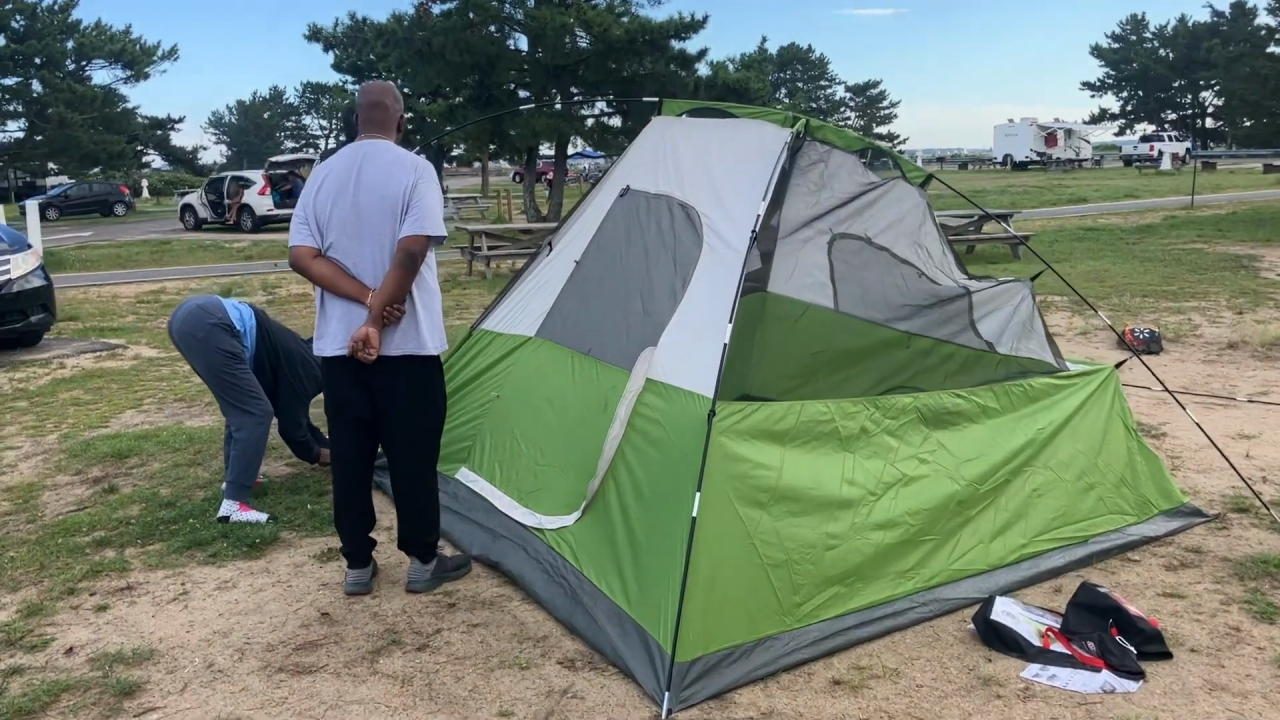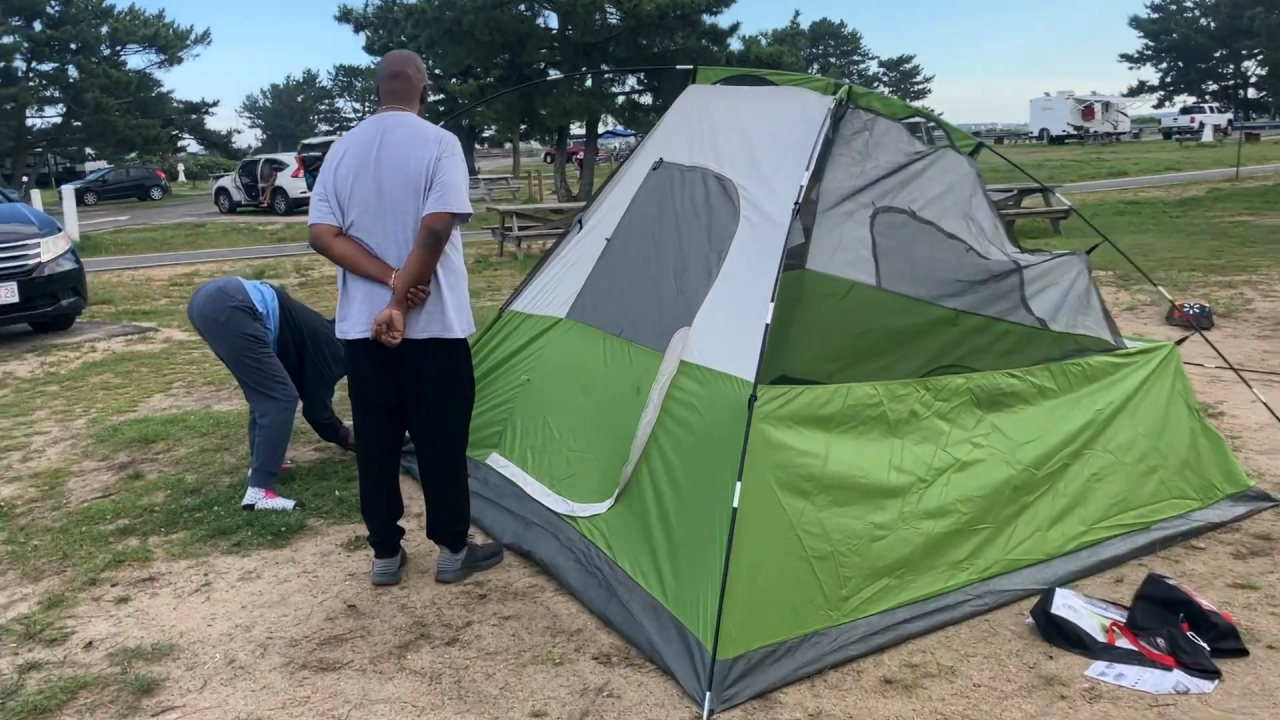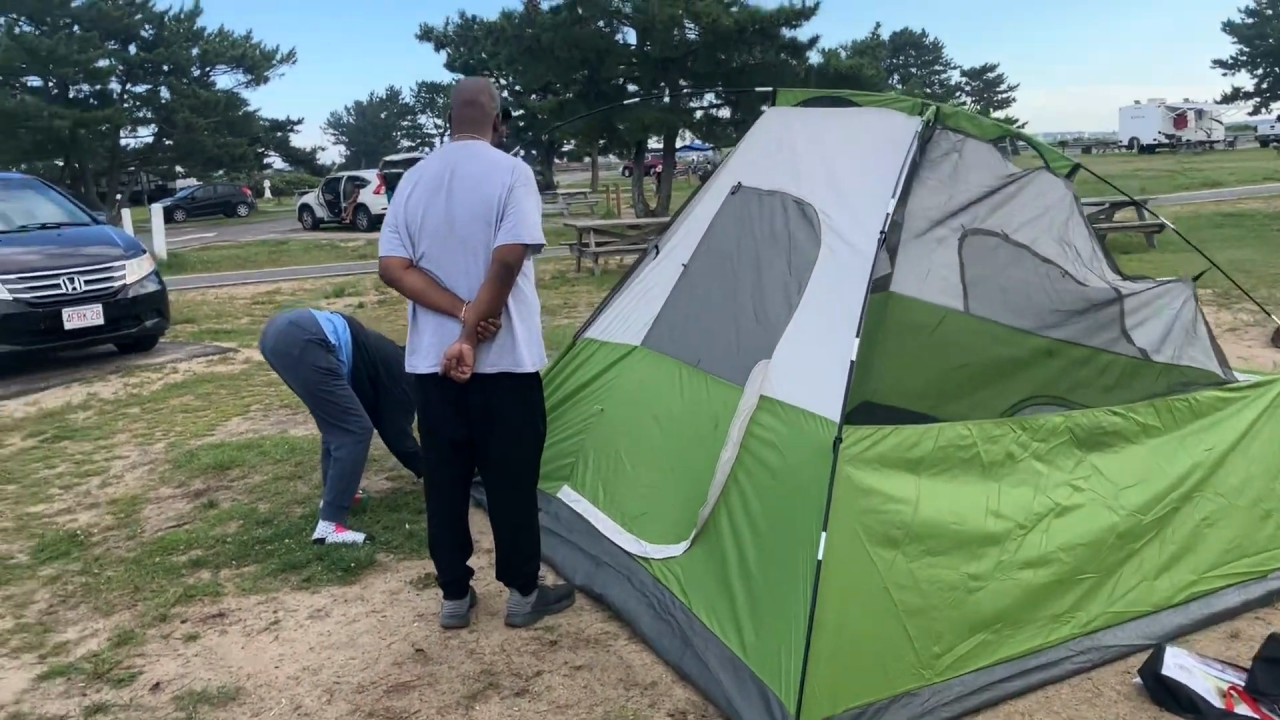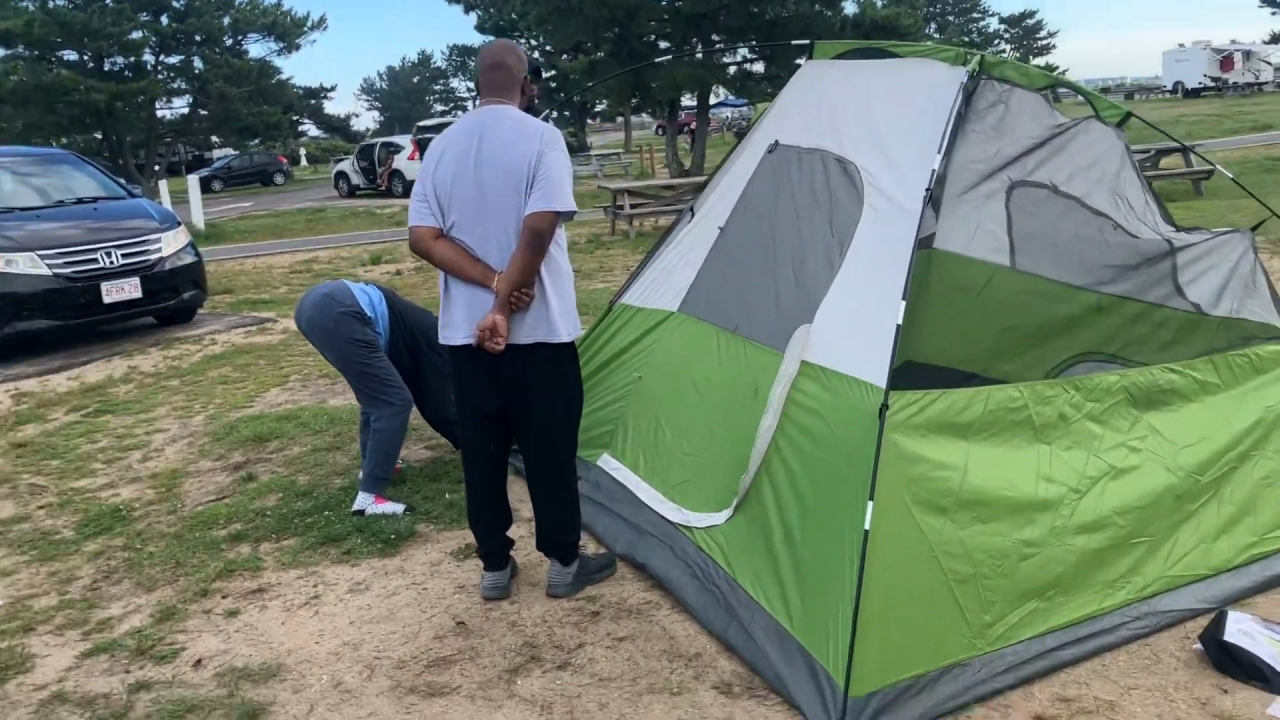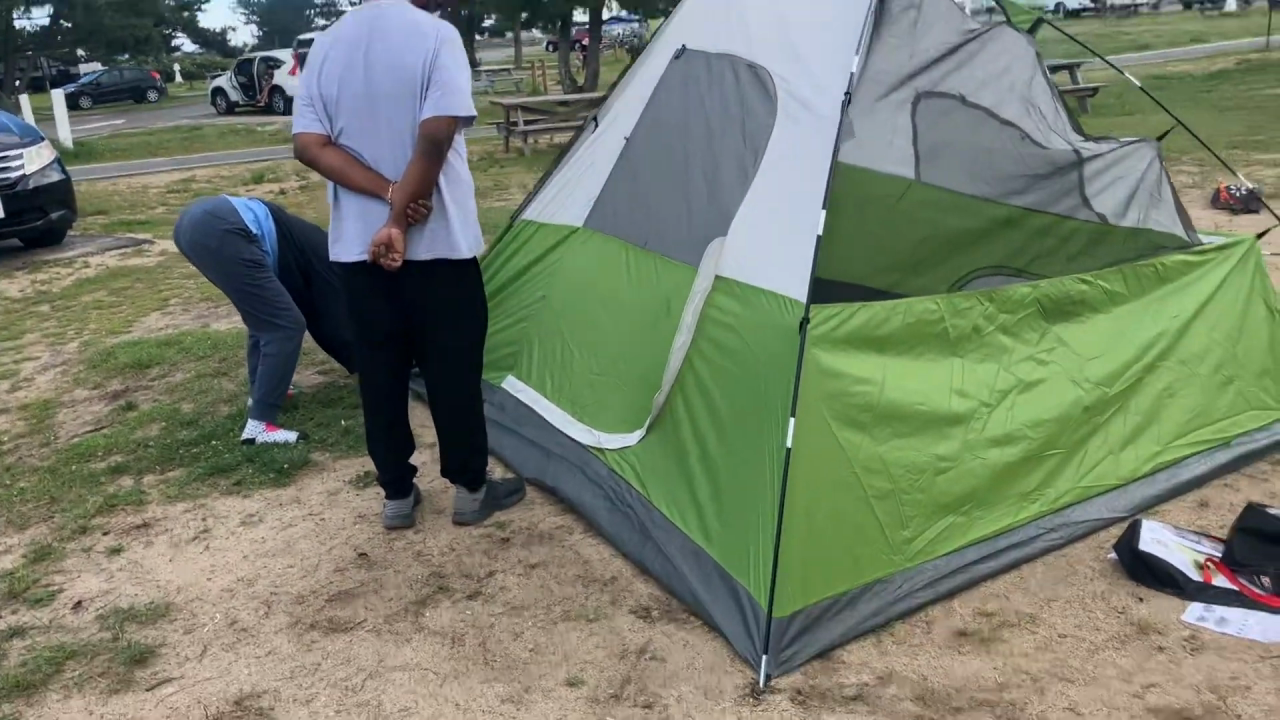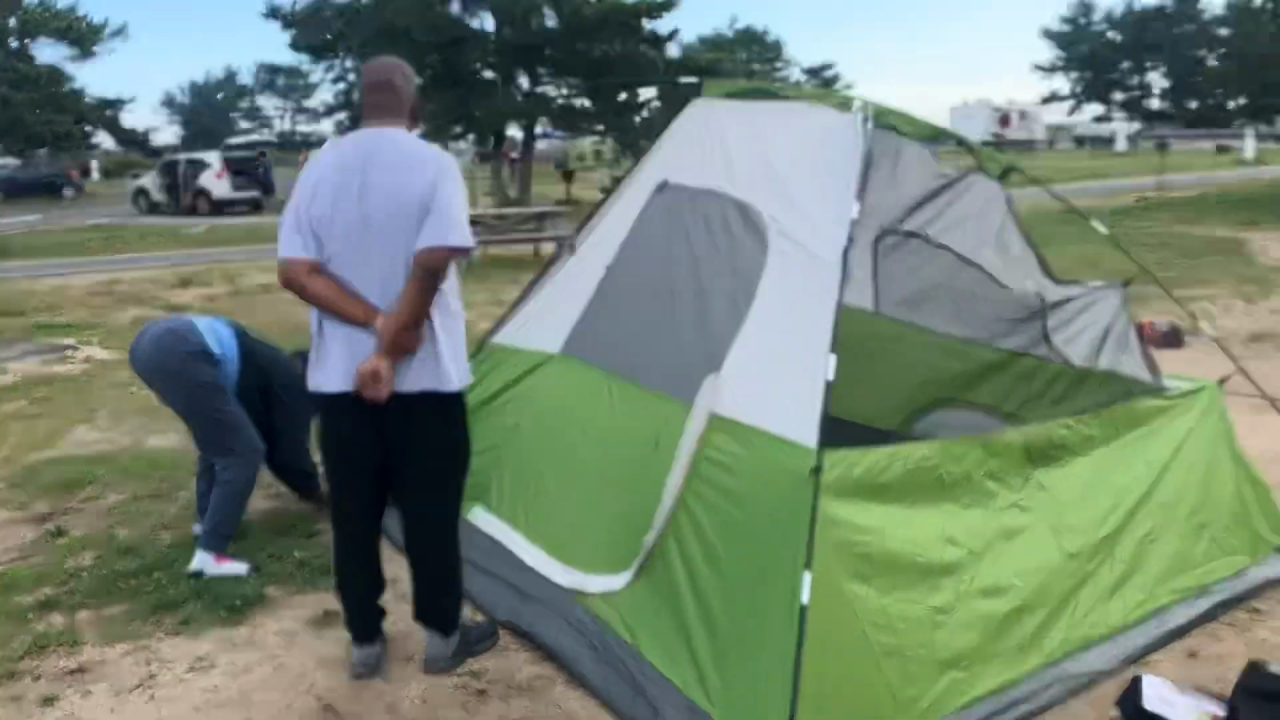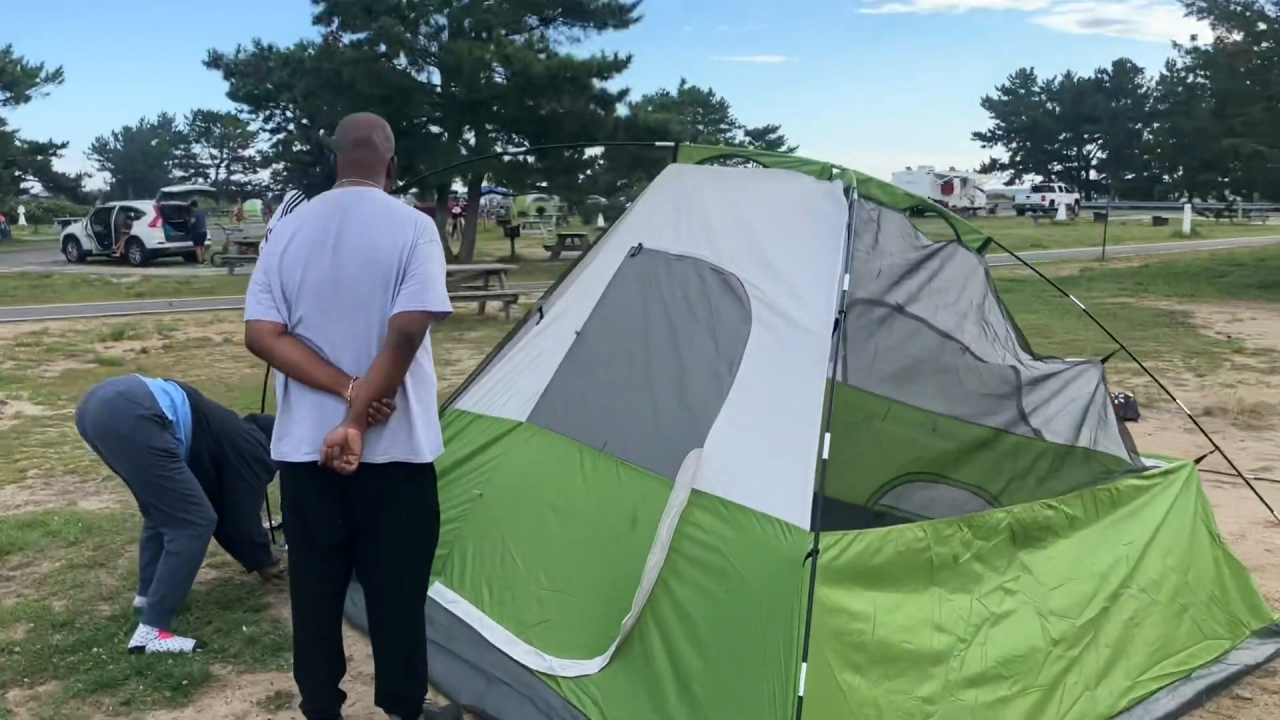
dt=0.4s
person 1, frame 1
left shoulder: (323, 173)
right shoulder: (414, 169)
left elbow: (301, 256)
right elbow: (411, 251)
left wrist: (366, 301)
right wrist: (377, 319)
left hip: (337, 344)
right hip: (406, 342)
left knee: (349, 455)
right knee: (413, 454)
left ankle: (357, 564)
right ankle: (424, 561)
person 1, frame 2
left shoulder: (343, 148)
right shoulder: (439, 143)
left elbow: (322, 235)
right elbow: (435, 230)
left wrist: (390, 282)
right wrist: (402, 300)
left hip: (361, 326)
right hip: (432, 324)
left knee: (375, 442)
right knee: (441, 440)
left ankle: (385, 553)
right ankle: (453, 550)
person 1, frame 3
left shoulder: (414, 177)
right shoulder: (511, 172)
left elbow: (392, 267)
right elbow: (507, 261)
left wrist: (461, 316)
right wrist: (472, 335)
left hip: (431, 360)
right hip: (503, 358)
left knee: (444, 478)
right knee: (512, 478)
left ankle: (454, 595)
right ankle: (523, 593)
person 1, frame 4
left shoulder: (442, 145)
right shoulder: (541, 136)
left elbow: (422, 238)
right elbow: (538, 229)
left wrist: (492, 285)
right wrist: (506, 304)
left hip: (464, 331)
right hip: (537, 328)
left knee: (481, 450)
right knee: (550, 447)
left ankle: (494, 566)
right ankle: (564, 562)
person 1, frame 5
left shoulder: (327, 45)
left elbow: (309, 144)
right elbow: (436, 134)
left wrist: (388, 195)
right wrist: (399, 218)
left hip: (357, 246)
right hip: (436, 242)
left knee: (379, 372)
right knee: (453, 369)
left ankle: (397, 494)
right ankle: (470, 488)
person 1, frame 6
left shoulder: (319, 168)
right shoulder: (432, 163)
left elbow: (294, 271)
right elbow: (431, 263)
left wrist: (376, 325)
right wrist: (389, 347)
left hip: (339, 377)
right hip: (423, 375)
left knee: (353, 509)
right knee: (430, 507)
left ankle: (364, 638)
right ankle: (442, 633)
person 1, frame 7
left shoulder: (289, 228)
right shoulder: (412, 226)
left elbow: (262, 334)
right elbow: (407, 329)
left wrist: (346, 392)
right wrist: (359, 419)
left hip: (304, 445)
right hip: (394, 446)
left knee: (314, 587)
right knee: (397, 588)
person 2, frame 1
left shoulder: (303, 356)
right shoulder: (305, 368)
left elbow: (291, 415)
right elbow: (291, 426)
right wrist: (318, 455)
left hip: (188, 315)
right hip: (210, 326)
left knee: (243, 408)
right knee: (254, 413)
person 2, frame 2
left shoulder: (325, 335)
right shoulder: (332, 349)
right elbow: (317, 410)
right wrist: (347, 439)
left hip: (210, 297)
right hip: (232, 308)
left knee: (265, 394)
right knee: (279, 399)
left ankle: (260, 466)
right ankle: (259, 493)
person 2, frame 3
left shoulder: (393, 361)
right shoulder: (399, 374)
right elbow: (398, 436)
left hip: (283, 328)
right hip: (303, 341)
left knee: (339, 423)
right knee: (354, 430)
left ankle: (333, 496)
right ankle: (329, 527)
person 2, frame 4
left shoulder: (428, 331)
right shoulder: (436, 345)
left elbow: (427, 399)
right elbow: (438, 407)
left hip: (318, 302)
right hip: (338, 314)
left knee: (377, 394)
right knee: (394, 402)
left ankle: (371, 466)
right ankle: (369, 498)
person 2, frame 5
left shoulder: (316, 248)
right shoulder: (329, 260)
left elbow: (320, 320)
right elbow: (335, 327)
right hip: (221, 231)
left knee: (266, 318)
right knee: (285, 326)
left ankle: (260, 393)
right ankle: (260, 426)
person 2, frame 6
left shoulder: (269, 368)
right shoulder: (293, 384)
right elbow: (291, 450)
left wrist: (306, 488)
right wrist: (315, 493)
right hip: (186, 352)
left knee: (218, 440)
right knee: (243, 451)
left ankle: (207, 521)
right ankle: (209, 557)
person 2, frame 7
left shoulder: (233, 435)
right shoulder: (251, 452)
left elbow: (223, 511)
right elbow: (242, 519)
left wrist: (256, 557)
right wrist: (263, 562)
right hip: (133, 417)
left knee: (165, 510)
right knee: (192, 523)
left ankle: (148, 593)
right ankle: (151, 633)
